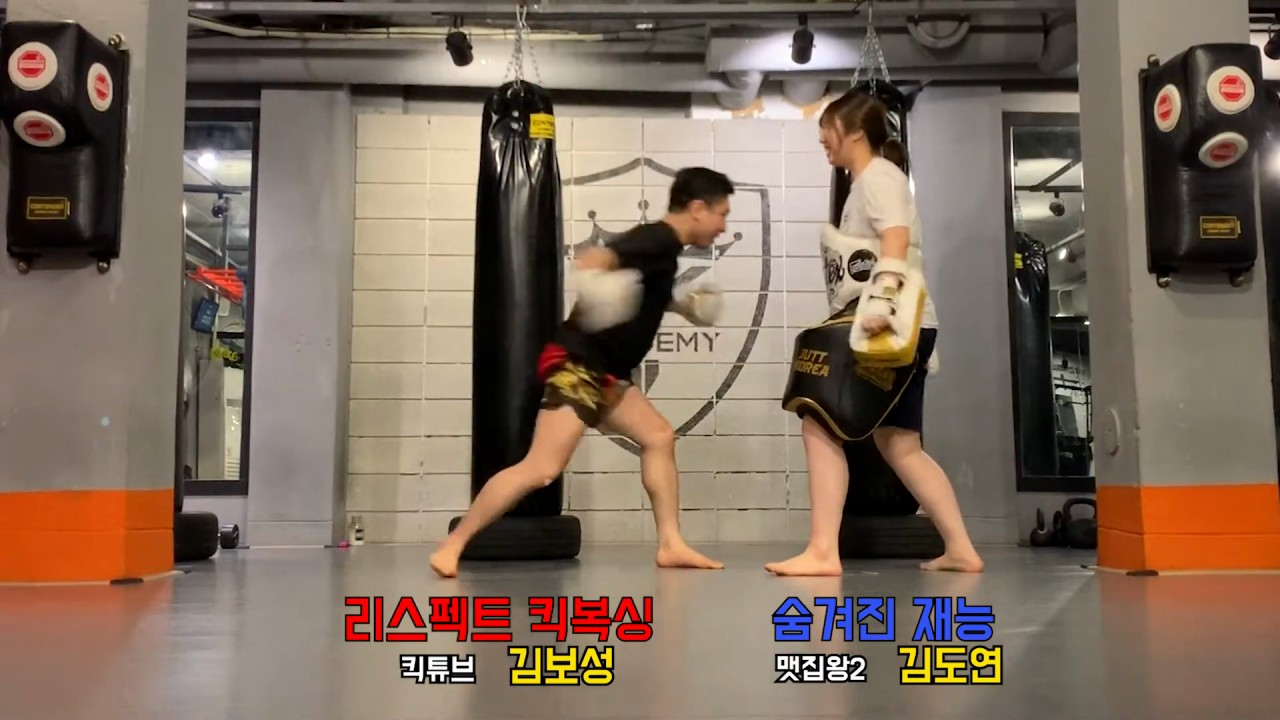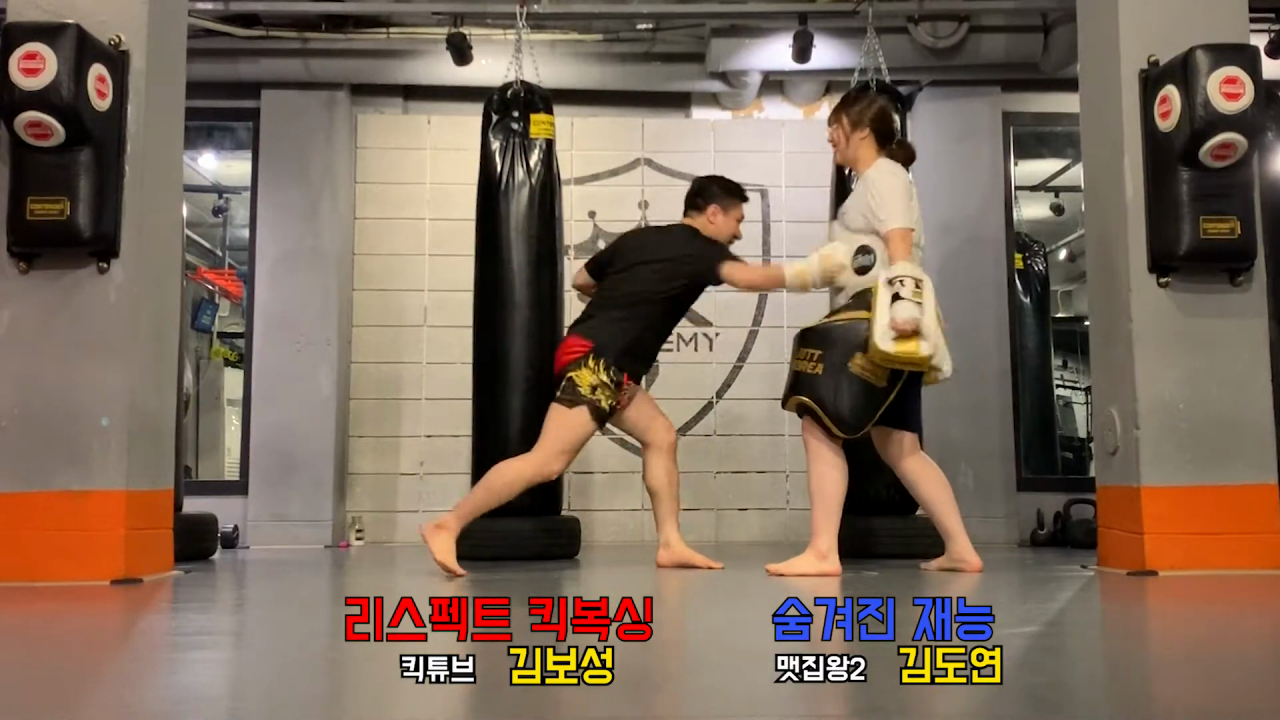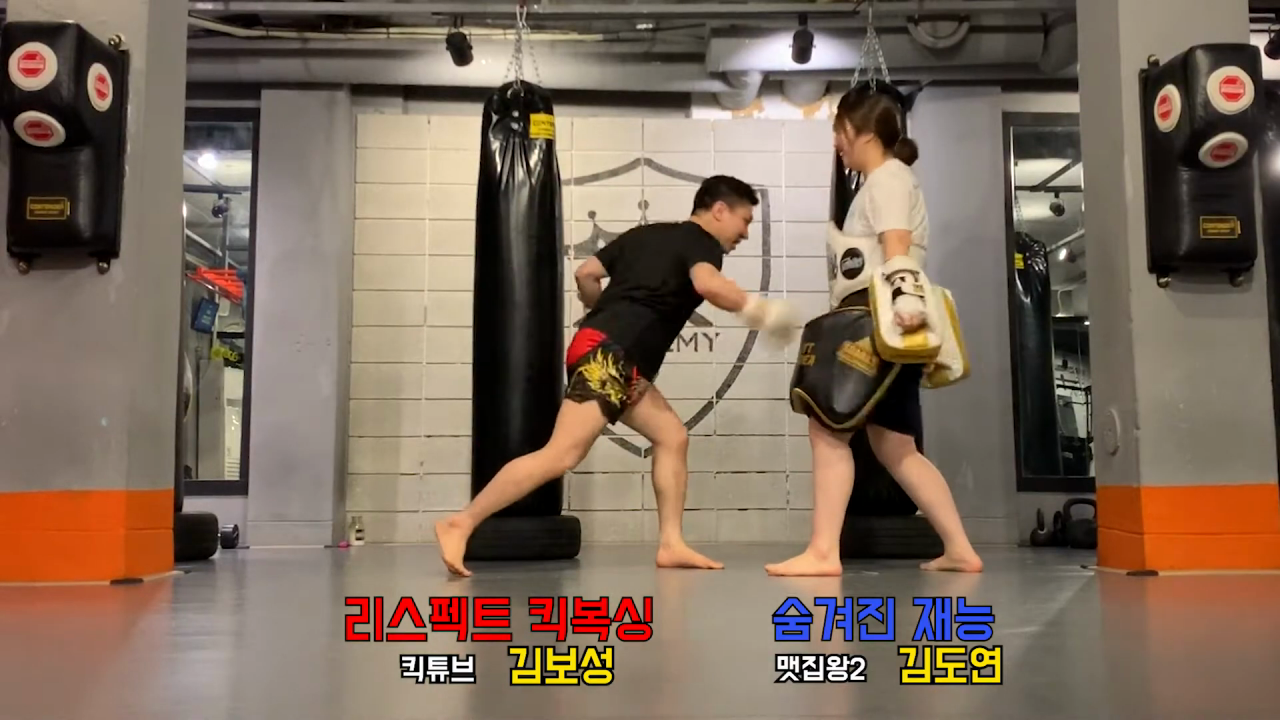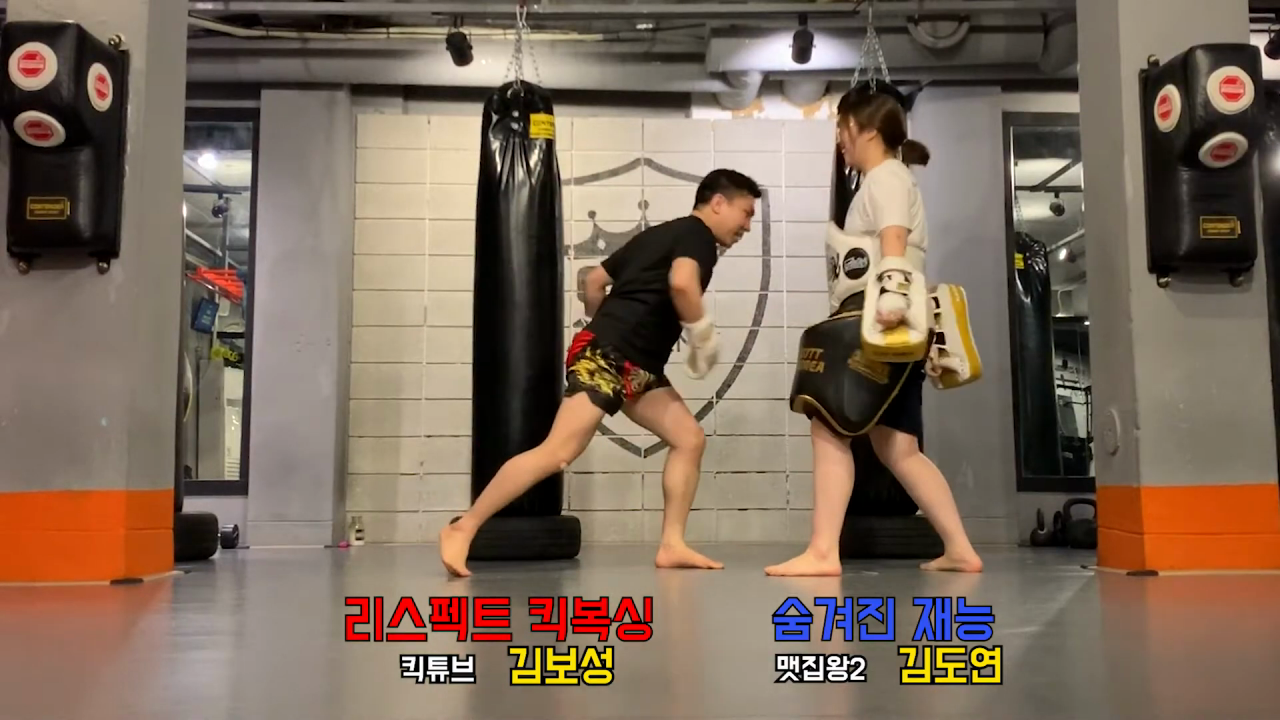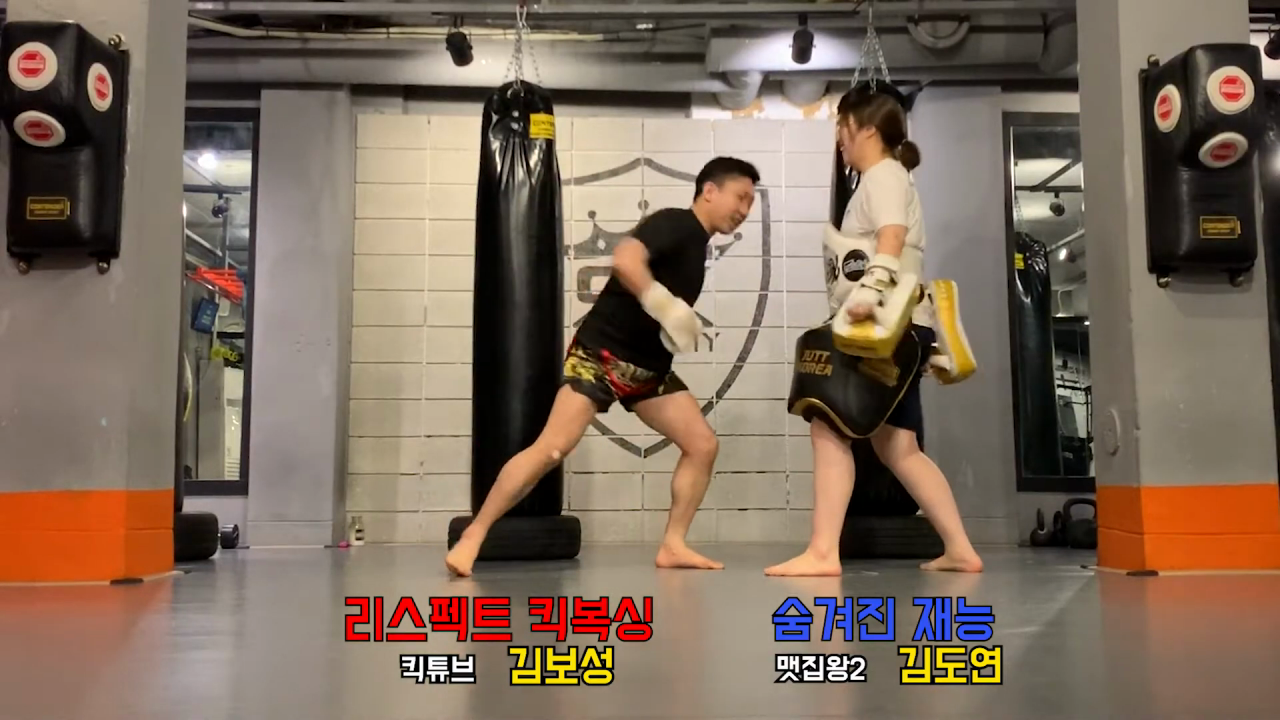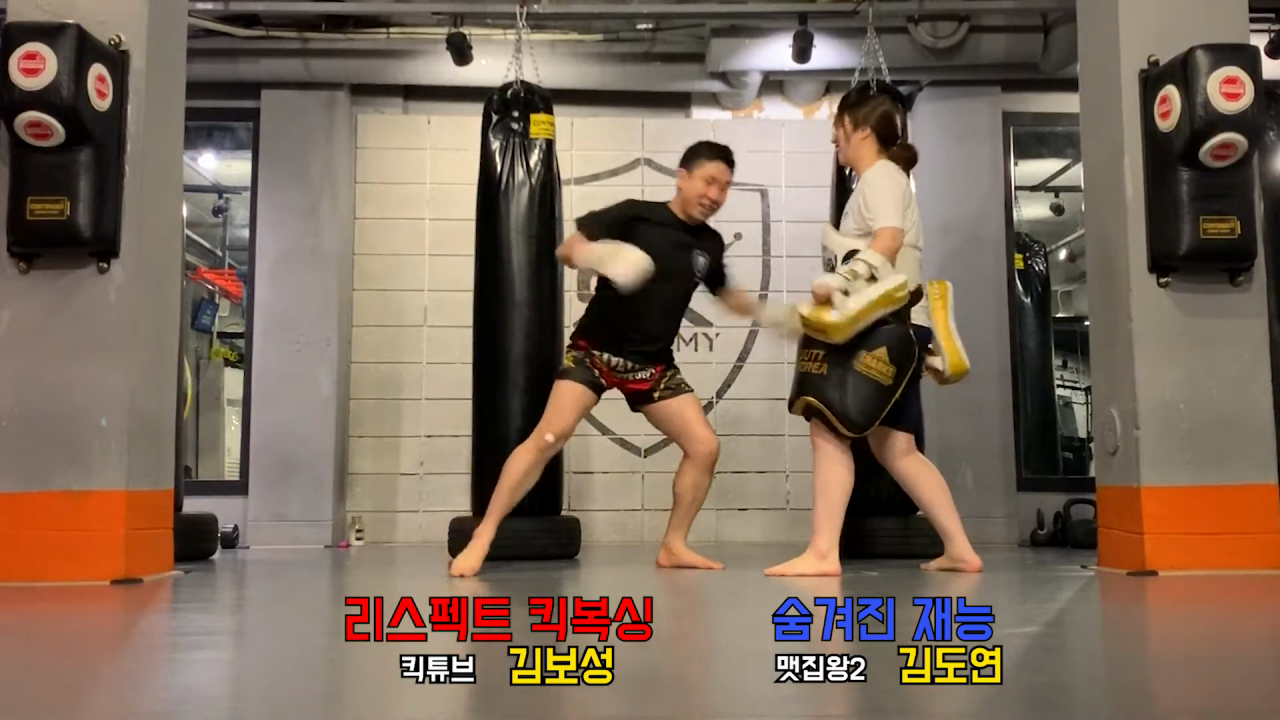
dt=0.1s
person 1, frame 1
left shoulder: (877, 177)
right shoulder: (869, 182)
left elbow: (896, 243)
left wrist: (882, 305)
left hip: (889, 326)
right hip: (895, 327)
left knee: (820, 426)
right knee: (899, 445)
left ankle: (822, 552)
right ankle: (960, 549)
person 1, frame 2
left shoulder: (882, 177)
right shoulder: (871, 183)
left elbow: (901, 245)
left wrist: (902, 306)
left hip: (888, 327)
left knee: (819, 427)
right knee: (897, 446)
left ankle: (822, 552)
right ankle: (961, 549)
person 1, frame 3
left shoulder: (888, 178)
right shoulder: (881, 183)
left elbow: (897, 245)
left wrist: (906, 300)
left knee: (827, 427)
right knee: (895, 449)
left ankle: (823, 552)
right ankle: (960, 550)
person 1, frame 4
left shoulder: (887, 177)
right shoulder: (879, 182)
left elbow: (895, 243)
left hip: (885, 328)
right hip: (882, 329)
left knee: (829, 428)
right knee: (897, 448)
left ankle: (823, 552)
right ankle: (960, 550)
person 1, frame 5
left shoulder: (884, 176)
right shoulder: (880, 181)
left elbow: (890, 242)
left wrist: (865, 290)
left knee: (830, 428)
right knee: (897, 447)
left ankle: (823, 553)
right ankle: (960, 549)
person 1, frame 6
left shoulder: (881, 177)
right shoulder: (877, 182)
left elbow: (887, 243)
left wrist: (841, 280)
left knee: (830, 428)
right knee: (895, 448)
left ankle: (823, 553)
right ankle: (959, 550)
person 2, frame 1
left shoulder: (658, 245)
right shoulder: (654, 239)
right elbow: (590, 261)
left wrist: (682, 303)
right wrist: (596, 289)
left hip: (606, 374)
right hip: (578, 367)
left knee: (660, 439)
right knee: (543, 468)
left ankle: (671, 545)
right ankle: (456, 543)
person 2, frame 2
left shoulder: (639, 238)
right shoulder: (698, 248)
left elbow: (583, 281)
right elbow: (746, 278)
right wrist: (804, 271)
left hip: (604, 363)
right hip: (595, 359)
left knee: (662, 438)
right knee: (547, 462)
left ankle: (670, 544)
right ankle: (447, 527)
person 2, frame 3
left shoulder: (647, 234)
right shoulder: (702, 242)
left elbow: (586, 273)
right elbow: (708, 285)
left wrist: (598, 311)
right wrist: (764, 311)
left hip: (628, 363)
right hip: (612, 356)
left knee: (673, 438)
right knee: (561, 456)
left ankle: (673, 545)
right ankle: (460, 525)
person 2, frame 4
left shoulder: (658, 236)
right shoulder: (696, 236)
left elbow: (595, 282)
right elbow: (682, 282)
left wrist: (601, 320)
right wrist: (703, 335)
left hip: (634, 365)
right hip: (607, 355)
left knee: (690, 439)
right knee: (558, 453)
left ankle: (672, 546)
right ankle: (462, 530)
person 2, frame 5
left shoulder: (695, 244)
right shoulder: (675, 229)
right elbow: (625, 261)
right wrist: (665, 307)
left hip: (647, 366)
right hip: (601, 353)
left knee: (702, 445)
right knee: (553, 448)
left ankle: (672, 545)
right ankle: (472, 537)
person 2, frame 6
left shoulder: (710, 243)
right shoulder: (635, 214)
left elbow: (726, 294)
right elbow: (568, 248)
left wrist: (766, 313)
right wrist: (602, 258)
left hip: (652, 363)
right hip: (596, 348)
left knee: (704, 446)
right knee: (549, 436)
left ankle: (674, 545)
right ankle: (483, 536)
